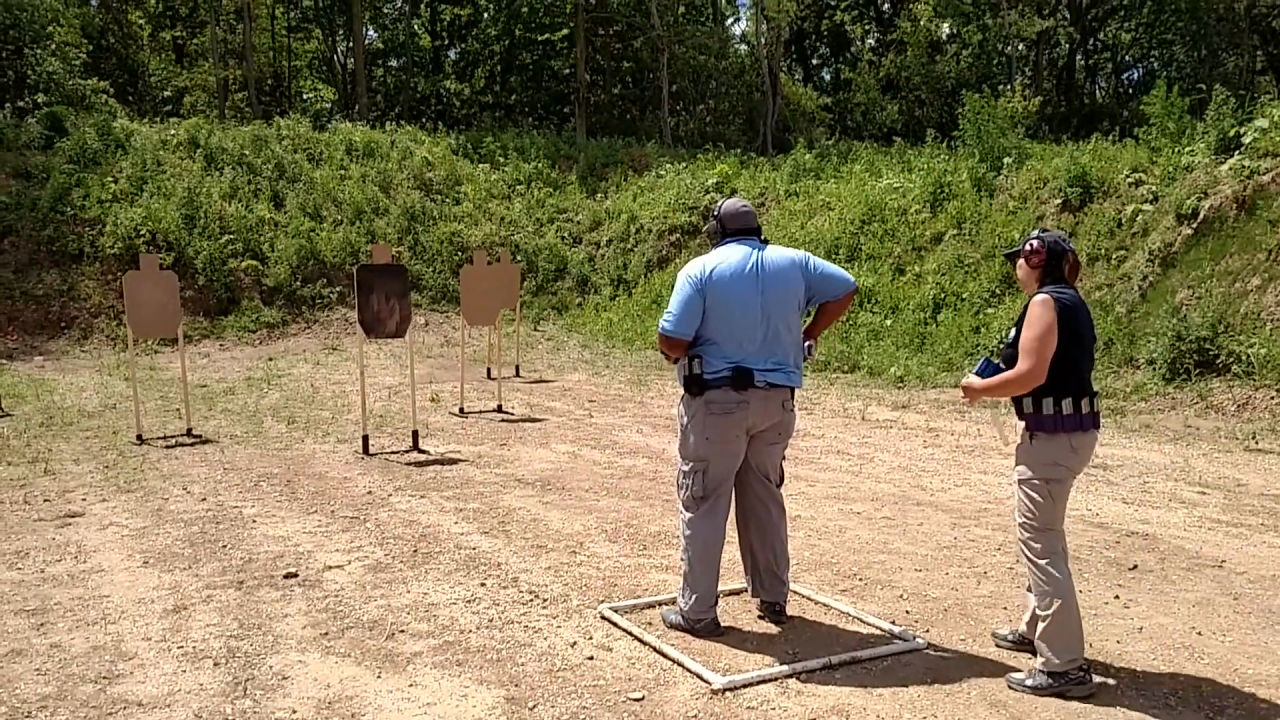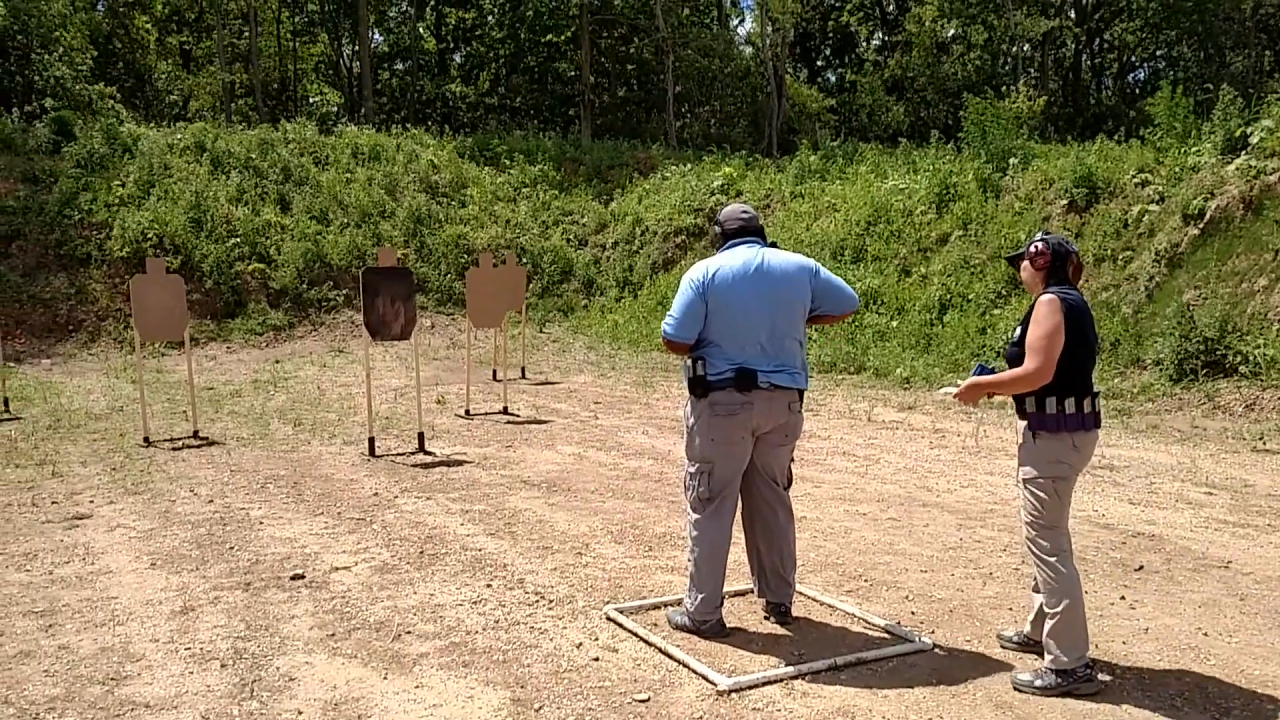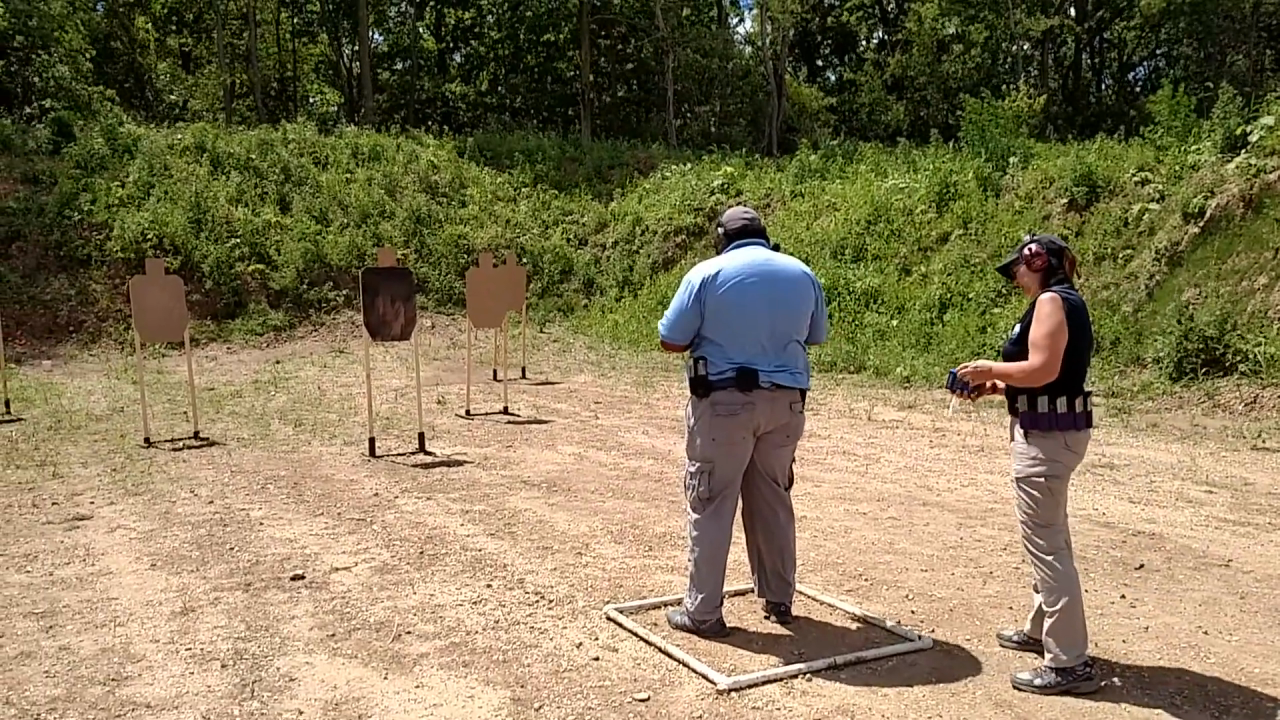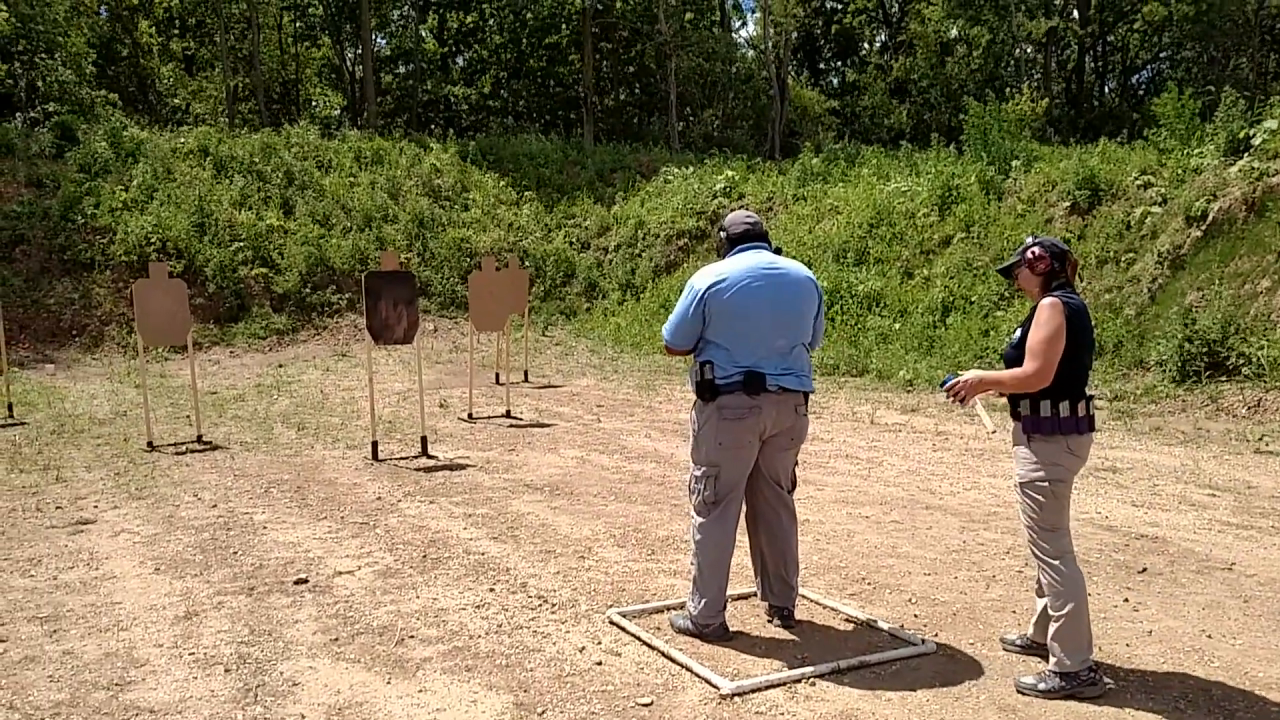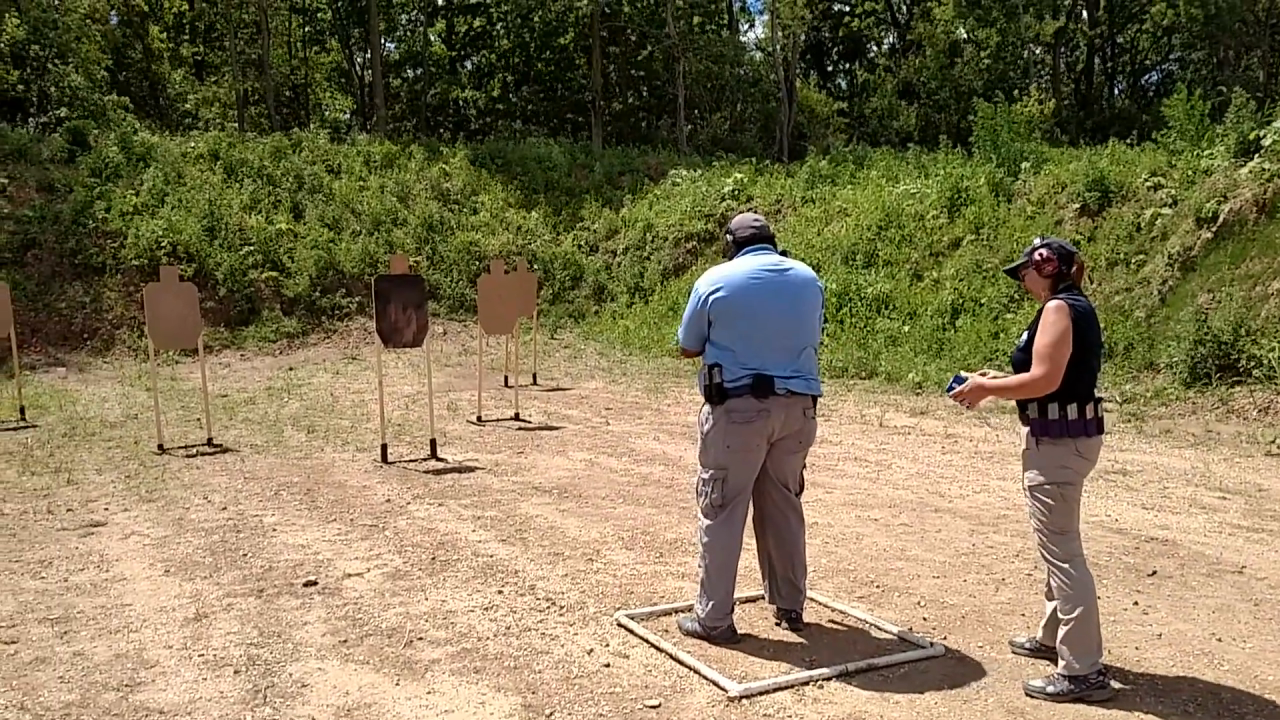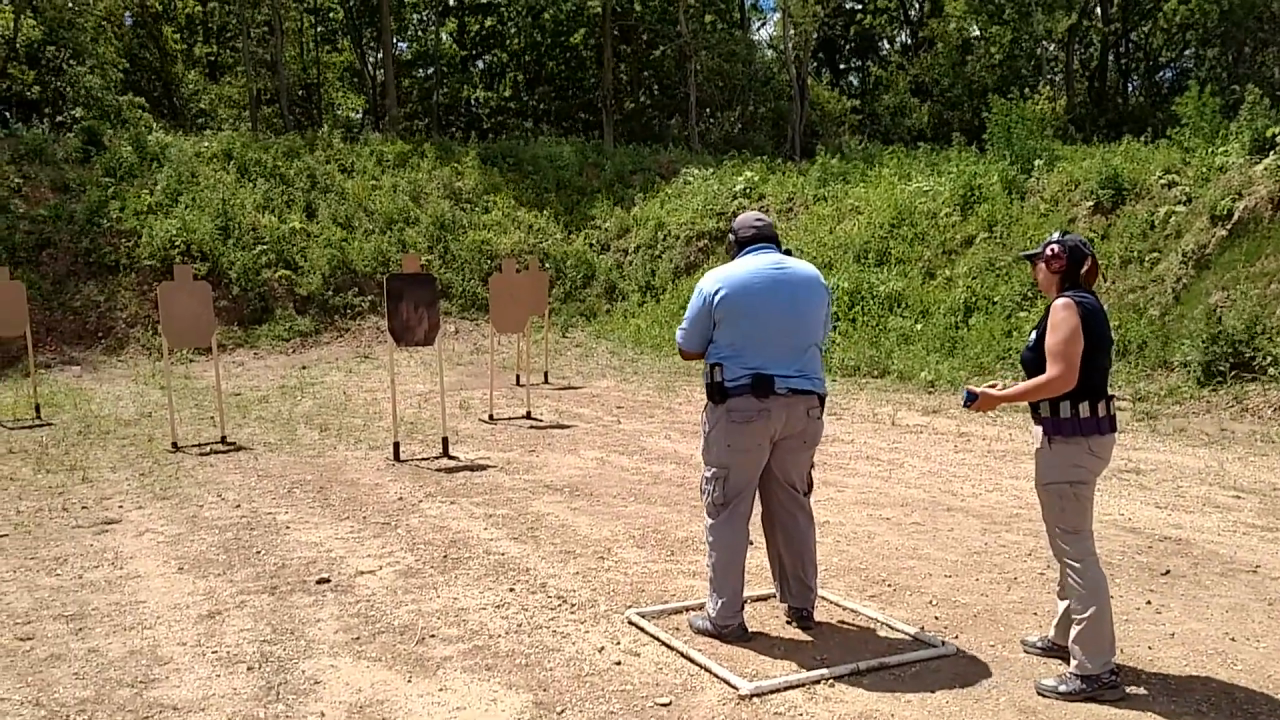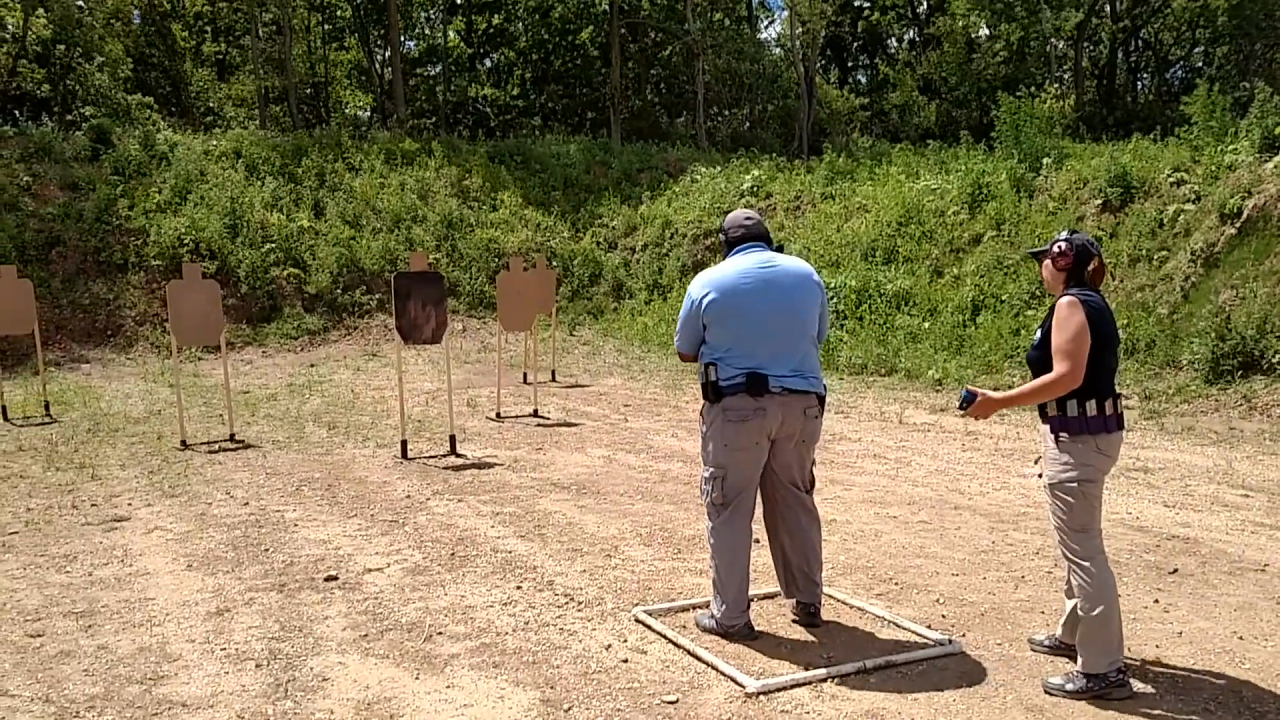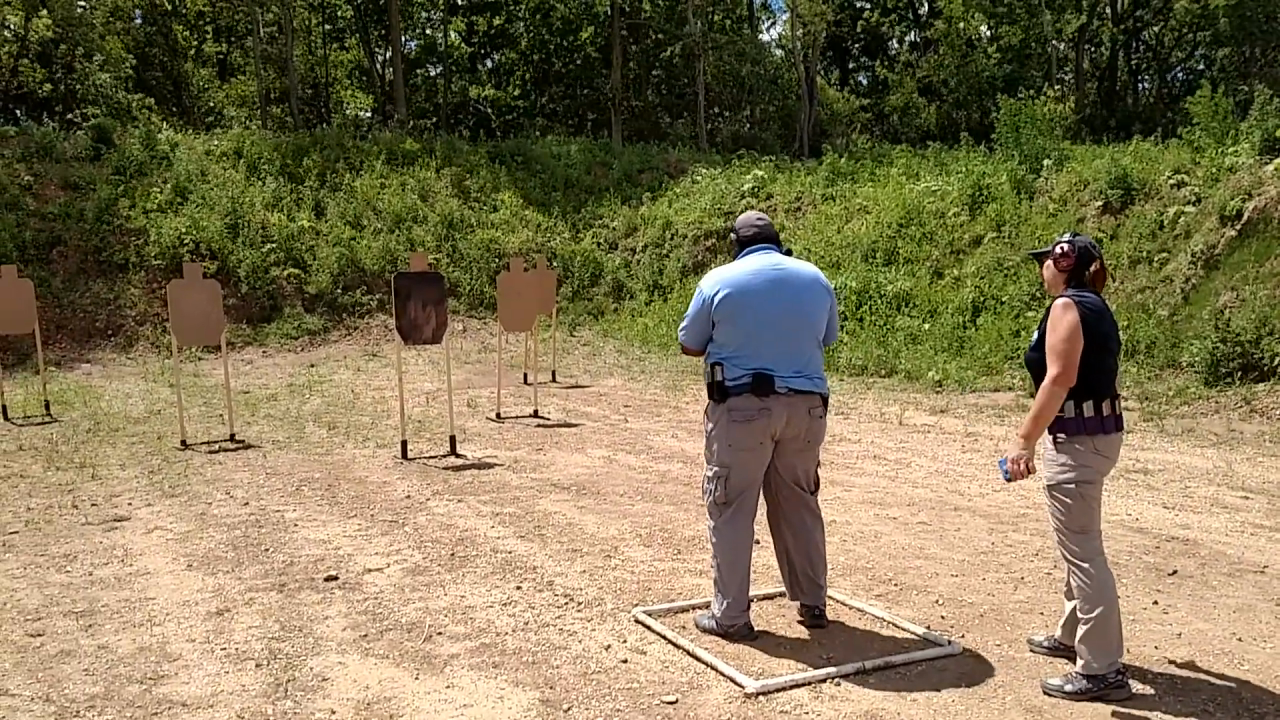
dt=0.3s
person 1, frame 1
left shoulder: (1045, 301)
right shoulder: (1066, 301)
left elbow: (1031, 375)
left wrist: (981, 388)
right wrist: (997, 382)
left hip: (1053, 435)
right hip: (1061, 431)
left knee: (1039, 543)
right knee: (1044, 537)
left ankle: (1064, 666)
right ankle: (1037, 629)
person 1, frame 2
left shoulder: (1051, 302)
right shoulder: (1068, 302)
left elbow: (1037, 374)
left wrist: (980, 384)
right wrist: (997, 385)
left hip: (1055, 433)
right hip: (1062, 429)
left knee: (1046, 543)
right knee: (1049, 536)
left ankle: (1070, 664)
right ankle: (1042, 630)
person 1, frame 3
left shoulder: (1051, 300)
right shoulder: (1061, 301)
left elbow: (1042, 369)
left wrist: (988, 368)
right wrist: (995, 384)
left hip: (1046, 433)
right hip: (1051, 429)
left knee: (1045, 542)
right knee: (1048, 536)
left ankle: (1069, 662)
right ankle: (1041, 629)
person 1, frame 4
left shoulder: (1052, 305)
right shoulder: (1065, 305)
left elbow: (1036, 375)
left wrist: (983, 378)
right wrist: (990, 381)
left hip: (1049, 438)
right hip: (1056, 434)
left knee: (1051, 547)
right knee: (1048, 541)
left ankle: (1074, 667)
right ankle: (1044, 633)
person 1, frame 5
left shoulder: (1059, 307)
right shoulder: (1073, 307)
left elbow: (1044, 380)
left wrist: (986, 388)
right wrist: (999, 379)
left hip: (1058, 440)
right hip: (1066, 435)
left knee: (1062, 550)
right knee: (1057, 545)
left ankle: (1083, 670)
right ankle: (1053, 636)
person 1, frame 6
left shoulder: (1066, 306)
right shoulder: (1083, 304)
left elbow: (1061, 379)
left wrist: (999, 398)
right wrist: (1010, 390)
left hip: (1071, 439)
right hip: (1081, 433)
left knee: (1075, 550)
right knee: (1068, 545)
left ankle: (1096, 670)
right ankle: (1066, 636)
person 1, frame 7
left shoulder: (1071, 304)
right shoulder: (1091, 304)
left elbow: (1066, 377)
left wrist: (999, 401)
left hip: (1079, 438)
right hip: (1090, 431)
left knee: (1083, 549)
right knee: (1078, 544)
left ankle: (1102, 669)
right ankle: (1074, 634)
person 1, frame 8
left shoulder: (1066, 305)
right shoulder: (1093, 306)
left elbow: (1060, 379)
left wrist: (1025, 441)
left hip: (1077, 438)
right hip: (1096, 431)
left knee: (1082, 550)
right knee: (1078, 545)
left ankle: (1100, 670)
right ankle: (1072, 635)
person 2, frame 1
left shoulder: (701, 269)
right shoulder: (793, 262)
left elbow: (672, 339)
right elbow: (846, 287)
left wrist: (675, 355)
right wrist: (811, 332)
left hip: (717, 400)
right hip: (776, 400)
left knee: (703, 506)
right knee: (765, 499)
left ankle: (697, 611)
right ankle: (773, 599)
person 2, frame 2
left shoulder: (705, 272)
right shoulder: (798, 267)
left elbow: (675, 341)
right elbow: (848, 304)
left wrist: (697, 347)
left hip: (723, 401)
right hip: (783, 401)
left knee: (710, 506)
right knee: (772, 501)
left ankle: (703, 612)
right ankle: (779, 600)
person 2, frame 3
left shoulder: (707, 274)
right shoulder: (802, 274)
left elbow: (671, 340)
right elbow: (816, 337)
left hip: (725, 401)
right hip: (785, 400)
left knee: (711, 506)
right knee: (773, 501)
left ankle: (702, 611)
right ankle: (778, 599)
person 2, frame 4
left shoulder: (711, 278)
right shoulder: (805, 278)
left elbow: (674, 344)
right elbow: (811, 341)
left hip: (729, 405)
right hip: (789, 404)
left knee: (714, 509)
right knee: (776, 504)
left ankle: (706, 615)
right ankle: (782, 603)
person 2, frame 5
left shoulder: (716, 281)
right shoulder: (809, 279)
left elbow: (689, 347)
left hip: (738, 408)
right hip: (798, 406)
left knee: (722, 512)
right knee: (784, 507)
left ankle: (714, 618)
right ankle: (790, 606)
person 2, frame 6
left shoulder: (719, 281)
right shoulder: (812, 277)
left elbow: (689, 349)
left hip: (741, 408)
right hip: (803, 406)
left knee: (727, 511)
right knee: (792, 506)
left ankle: (724, 616)
right ankle: (801, 604)
person 2, frame 7
left shoulder: (708, 283)
right shoulder: (805, 273)
left elbow: (687, 352)
right elbow: (819, 336)
left hip: (738, 407)
right hip: (801, 403)
left knee: (729, 512)
right knee: (795, 503)
left ankle: (730, 616)
right ankle: (808, 601)
person 2, frame 8
left shoulder: (718, 281)
right shoulder: (815, 278)
left elbow: (690, 345)
right elbow: (827, 339)
left hip: (743, 407)
right hip: (805, 405)
left knee: (731, 512)
right knee: (799, 505)
left ankle: (730, 616)
right ankle: (813, 603)
